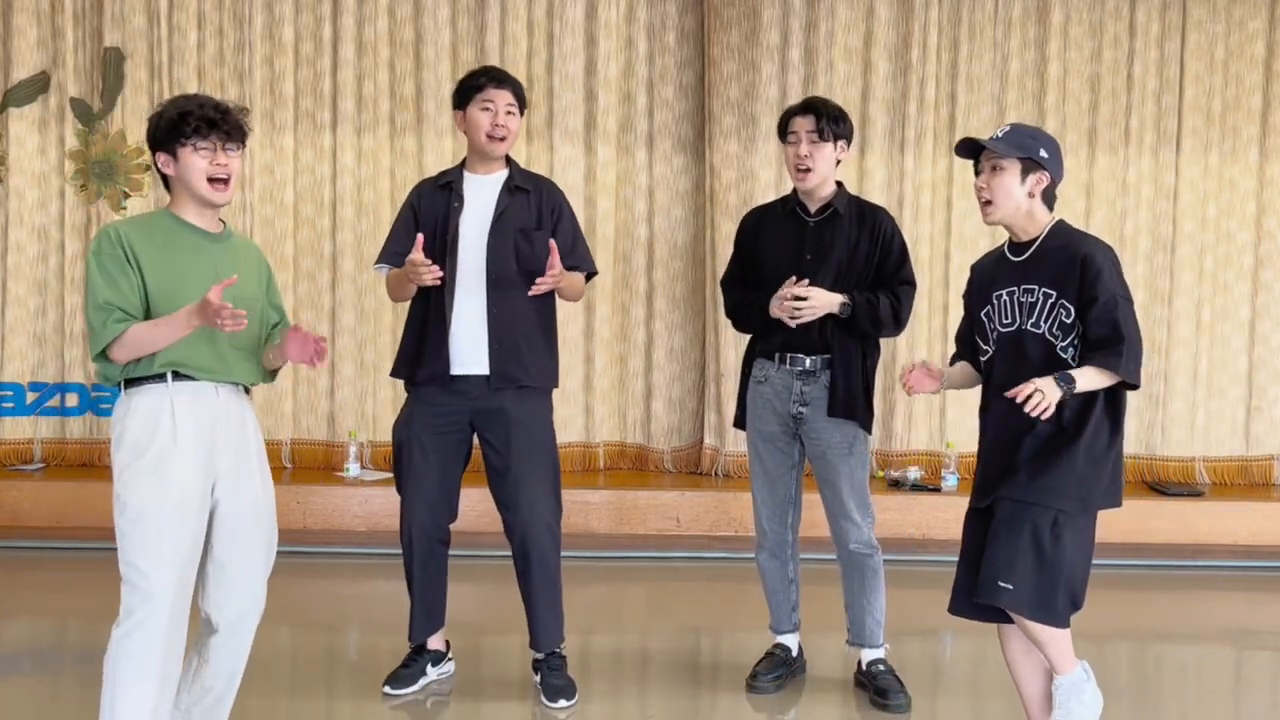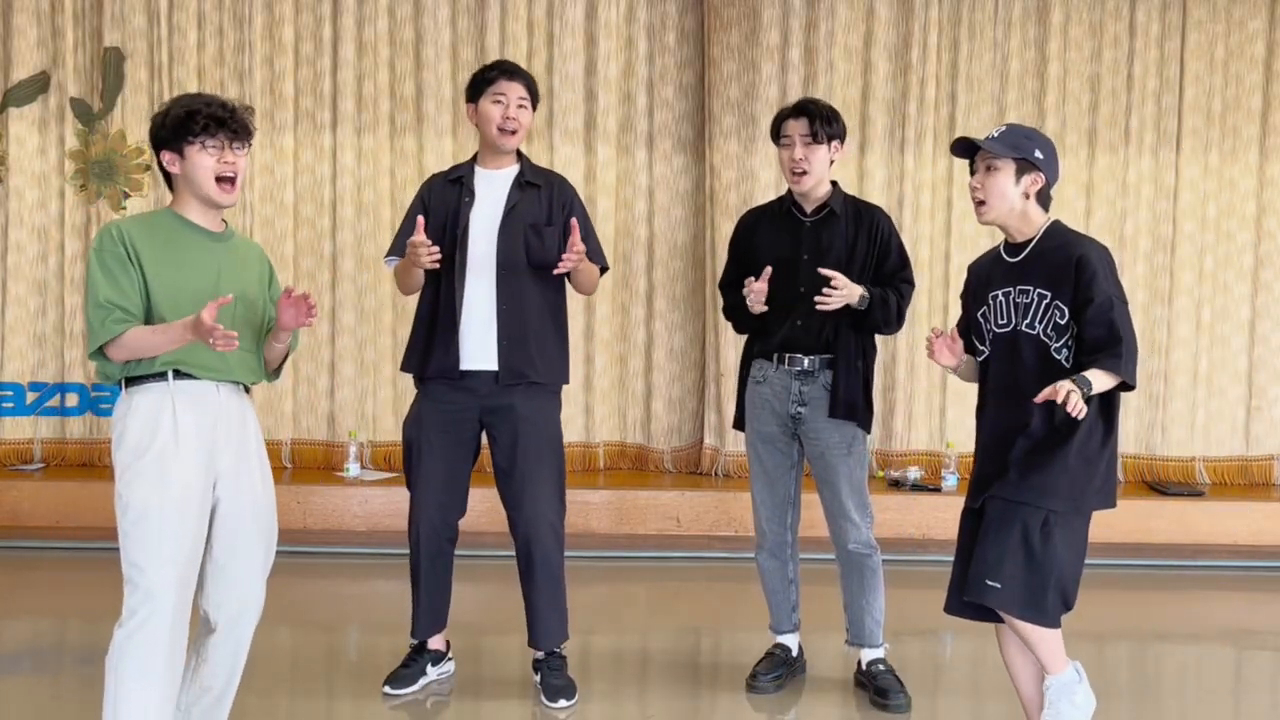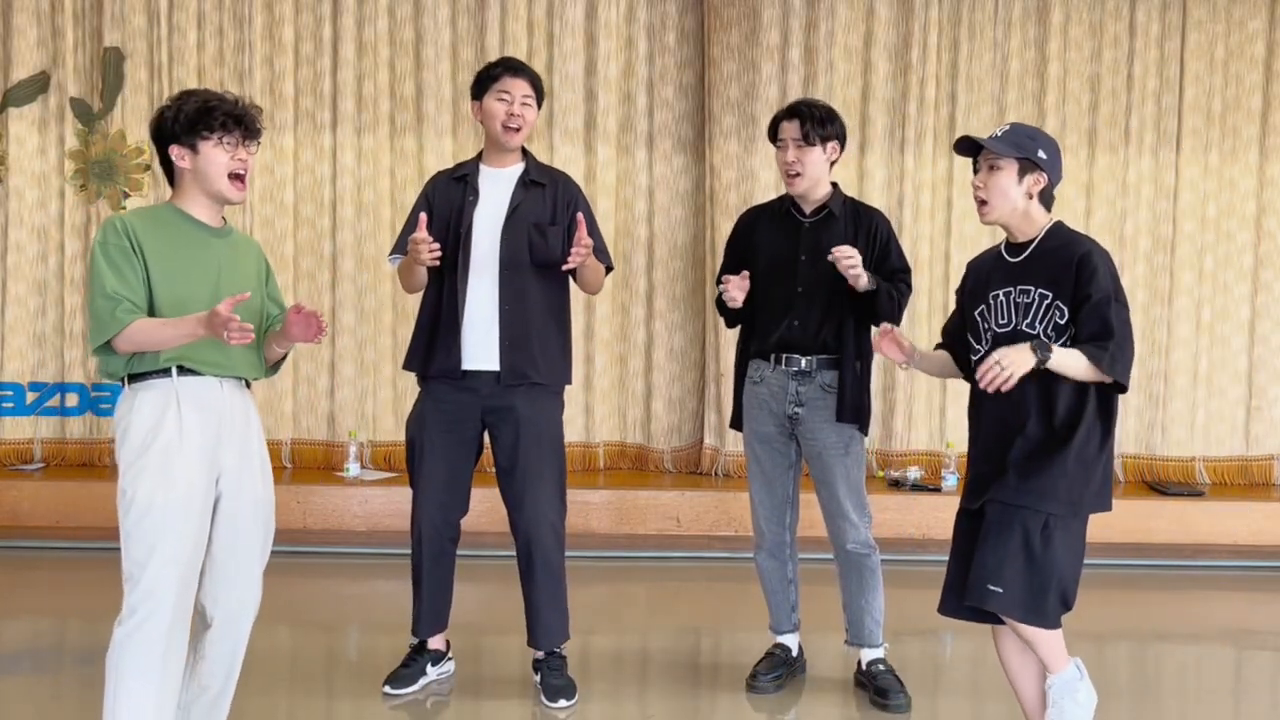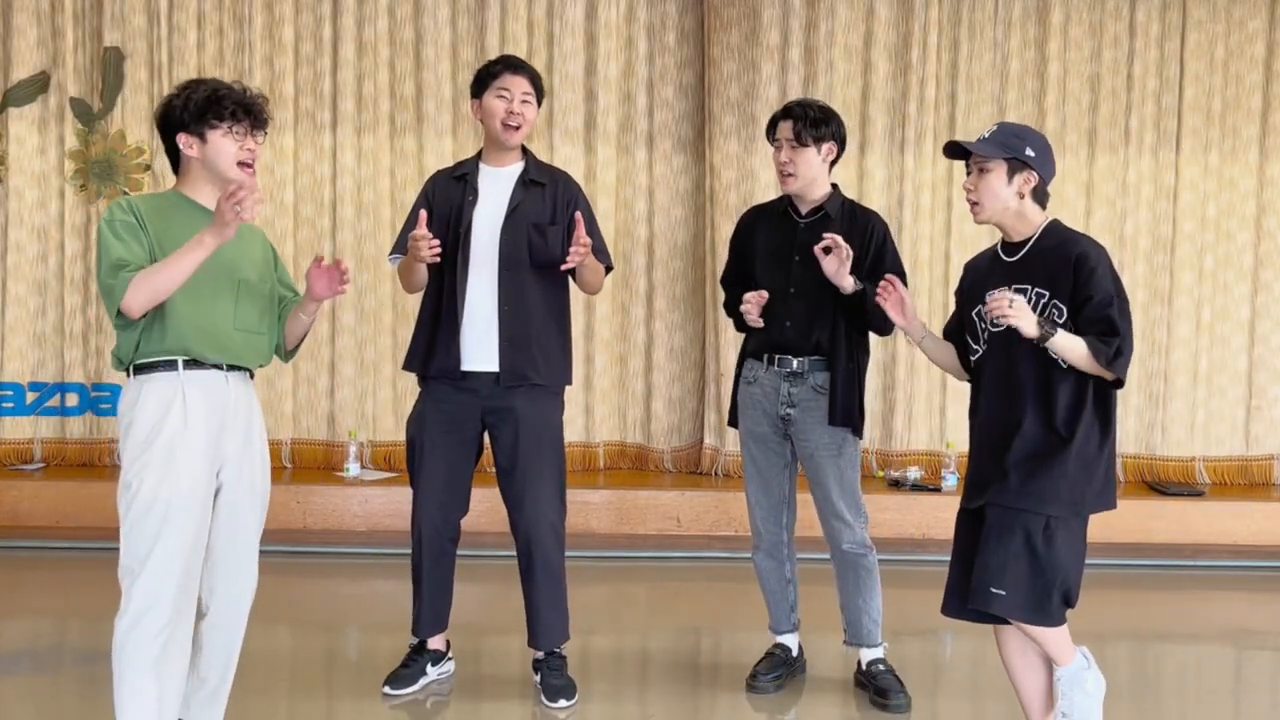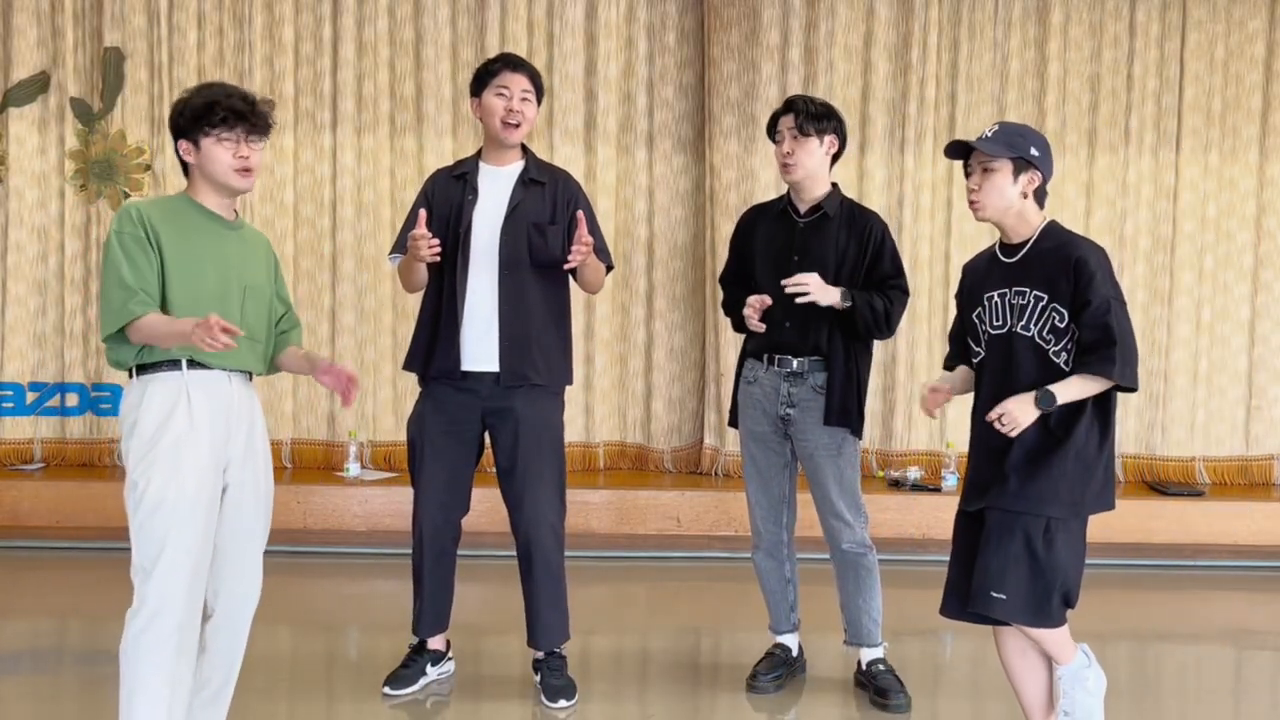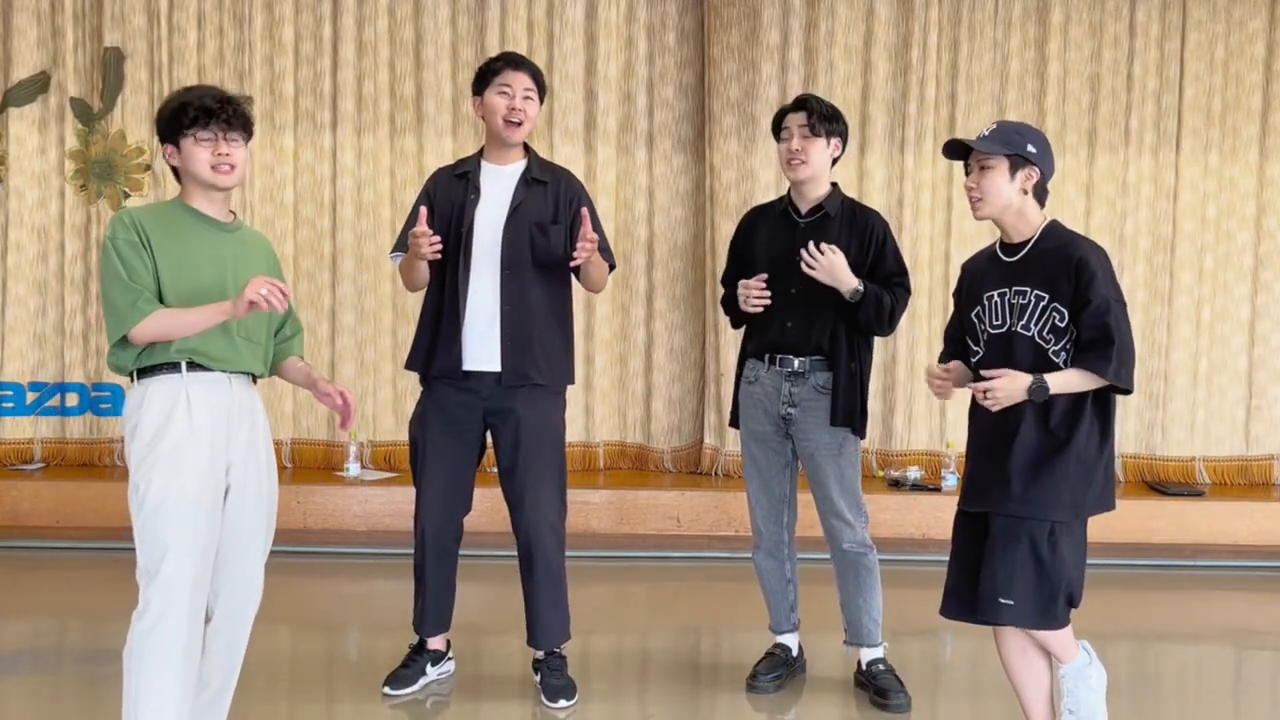
dt=0.4s
person 1, frame 1
left shoulder: (542, 196)
right shoulder: (428, 195)
left elbow: (579, 286)
right elbow: (393, 289)
left wrist: (558, 278)
right wrist: (411, 274)
left hip: (517, 384)
right hip: (437, 382)
left knee: (535, 518)
right knee: (421, 516)
left ankle: (549, 654)
right ankle: (430, 647)
person 1, frame 2
left shoulder: (553, 191)
right shoulder: (440, 190)
left elbow: (590, 283)
right elbow: (404, 283)
left wrist: (577, 263)
right wrist: (414, 260)
left hip: (526, 381)
right hip: (446, 377)
left knee: (538, 518)
right knee: (430, 514)
left ankle: (549, 654)
right ankle: (431, 646)
person 1, frame 3
left shoulder: (558, 190)
right shoulder: (444, 188)
left elbow: (595, 283)
right elbow: (408, 283)
left wrist: (584, 260)
right wrist: (416, 259)
left hip: (527, 380)
right hip: (448, 377)
left knee: (539, 519)
right knee: (432, 514)
left ankle: (549, 654)
right ankle: (431, 646)
person 1, frame 4
left shoulder: (558, 190)
right shoulder: (444, 187)
left elbow: (595, 283)
right elbow: (409, 282)
left wrist: (583, 260)
right wrist: (416, 257)
left hip: (529, 381)
right hip: (448, 377)
left knee: (539, 519)
right knee: (432, 514)
left ankle: (549, 654)
right ankle: (431, 646)
person 1, frame 5
left shoulder: (558, 188)
right shoulder: (444, 186)
left elbow: (596, 283)
right elbow: (410, 283)
left wrist: (583, 260)
right wrist: (415, 257)
left hip: (528, 381)
right hip: (448, 376)
left knee: (539, 520)
right knee: (433, 514)
left ankle: (550, 655)
right ankle: (432, 646)
person 1, frame 6
left shoulder: (560, 188)
right shoulder: (446, 184)
left elbow: (598, 281)
right elbow: (411, 281)
left wrist: (588, 257)
right wrist: (418, 256)
left hip: (531, 380)
right hip: (451, 376)
left knee: (540, 520)
right knee: (435, 514)
left ankle: (550, 654)
right ankle: (432, 646)
person 2, frame 1
left shoulder: (250, 256)
right shoulder: (123, 239)
right elbow: (118, 344)
left wrist: (287, 349)
right wrist: (197, 316)
left hip: (237, 420)
right hip: (161, 415)
left knee: (241, 597)
right knee: (157, 595)
person 2, frame 2
left shoulder: (252, 256)
right shoulder: (125, 237)
right elbow: (116, 342)
left wrist: (284, 331)
right wrist: (191, 330)
left hip: (238, 420)
right hip: (161, 414)
left knee: (241, 596)
right knee: (159, 592)
person 2, frame 3
left shoulder: (248, 252)
right shoulder: (127, 230)
right elbow: (122, 332)
left wrist: (287, 336)
right wrist: (202, 324)
left hip: (239, 415)
right hip: (164, 410)
left knee: (235, 593)
right knee: (160, 590)
person 2, frame 4
left shoulder: (256, 240)
right shoulder: (133, 214)
left elbow: (283, 338)
right elbow: (133, 298)
left wrist: (313, 300)
right wrist: (213, 234)
left hip: (240, 405)
right hip: (169, 399)
left knee: (231, 584)
right knee: (160, 582)
person 2, frame 5
left shoulder: (258, 246)
right shoulder: (141, 220)
left elbow: (274, 342)
right elbow: (131, 320)
left wrist: (318, 366)
right wrist: (192, 331)
left hip: (241, 408)
right hip: (171, 401)
left knee: (236, 586)
right knee: (170, 583)
person 2, frame 6
left shoulder: (258, 247)
right shoulder: (136, 226)
left elbow: (278, 348)
right elbow: (137, 324)
left wrist: (316, 382)
right wrist: (230, 308)
left hip: (245, 410)
right hip: (173, 403)
left knee: (238, 589)
right knee: (175, 585)
person 3, frame 1
left shoulder: (873, 223)
right shoulder: (760, 223)
left elbow: (897, 308)
right elbow: (734, 303)
left wrist: (838, 303)
right wrist: (768, 307)
left hip: (837, 388)
right hip: (769, 384)
left knee: (855, 530)
right knee: (772, 525)
left ankle: (872, 657)
right ankle: (786, 644)
person 3, frame 2
left shoulder: (868, 222)
right shoulder: (756, 224)
left elbow: (897, 307)
right elbow: (731, 309)
left wrist: (859, 296)
right wrist: (749, 304)
left hip: (835, 387)
right hip: (767, 384)
left knee: (853, 529)
right knee: (771, 526)
left ankle: (871, 657)
right ankle: (785, 644)
person 3, frame 3
left shoulder: (866, 224)
right shoulder: (755, 223)
left elbow: (897, 308)
right elbow: (731, 306)
left wrist: (864, 282)
right wrist: (731, 301)
left hip: (832, 388)
right hip: (765, 385)
left knee: (852, 529)
right knee: (771, 526)
left ankle: (872, 657)
right ankle: (786, 644)
person 3, frame 4
left shoulder: (862, 226)
right shoulder: (755, 223)
left elbow: (890, 313)
right elbow: (731, 293)
left wrist: (848, 284)
right wrist: (743, 309)
left hip: (825, 389)
right hip: (759, 385)
left knee: (847, 528)
right knee: (768, 525)
left ankle: (871, 657)
right ankle: (785, 644)
person 3, frame 5
left shoulder: (862, 226)
right shoulder: (756, 222)
left elbow: (889, 314)
right elbow: (730, 294)
left wrist: (837, 297)
right wrist: (745, 310)
left hip: (825, 389)
right hip: (759, 385)
left knee: (847, 529)
right knee: (768, 526)
left ankle: (871, 657)
right ankle: (786, 644)
person 3, frame 6
left shoulder: (863, 224)
right shoulder: (757, 222)
left elbow: (890, 313)
right elbow: (733, 305)
left wrist: (849, 285)
right wrist: (739, 301)
left hip: (826, 389)
right hip: (761, 385)
left knee: (847, 529)
right knee: (768, 526)
left ankle: (871, 657)
right ankle: (785, 644)
person 4, frame 1
left shoulder: (1088, 258)
right shoulder: (986, 271)
left elbow: (1119, 360)
left wrist: (1062, 384)
right wrist: (941, 378)
left hip: (1067, 460)
right hip: (1002, 459)
left knee: (1021, 586)
right knee: (1002, 602)
person 4, frame 2
left shoulder: (1084, 259)
right shoulder: (983, 272)
left elbow: (1118, 360)
left wrist: (1079, 384)
right wrist: (955, 362)
left hip: (1062, 460)
right hip: (998, 458)
left knee: (1010, 585)
right knee: (1002, 601)
person 4, frame 3
left shoulder: (1083, 259)
right shoulder: (982, 271)
left elbow: (1111, 363)
right elbow: (964, 363)
left wrist: (1036, 354)
right wrist: (914, 357)
left hip: (1057, 461)
right hip: (993, 460)
left knee: (1013, 590)
right knee: (992, 602)
person 4, frame 4
left shoulder: (1081, 257)
right shoulder: (980, 271)
left elbow: (1111, 357)
left wrist: (1040, 327)
right wrist: (912, 326)
left hip: (1057, 462)
right hip: (994, 461)
left knee: (1014, 592)
right knee: (997, 605)
left ankle: (1076, 671)
person 4, frame 5
left shoulder: (1081, 260)
right shoulder: (979, 271)
left elbow: (1116, 363)
left wrist: (1044, 400)
right wrist: (949, 385)
left hip: (1057, 465)
right hip: (993, 463)
left knee: (1017, 598)
right knee: (996, 606)
left ankle: (1077, 670)
person 4, frame 6
left shoulder: (1080, 260)
right shoulder: (977, 269)
left elbow: (1114, 362)
left wrist: (1032, 385)
right wrist: (947, 375)
left hip: (1057, 466)
right hip: (990, 464)
left knee: (1024, 600)
right knee: (997, 609)
left ankle: (1081, 670)
